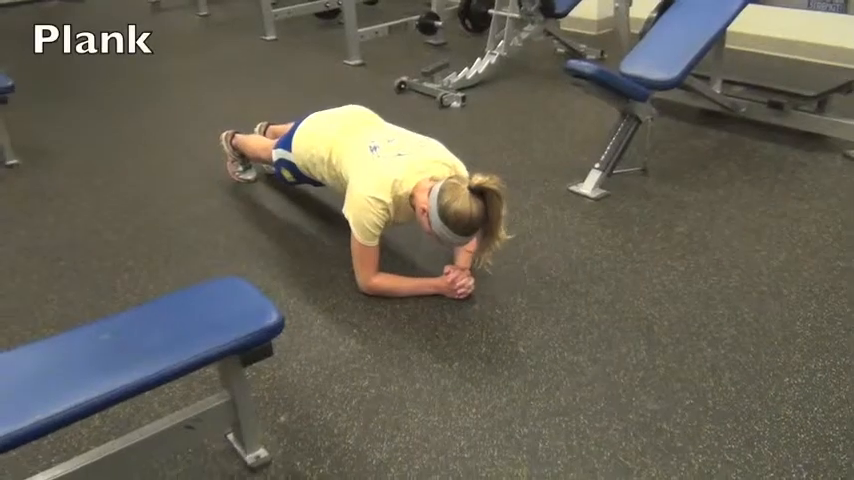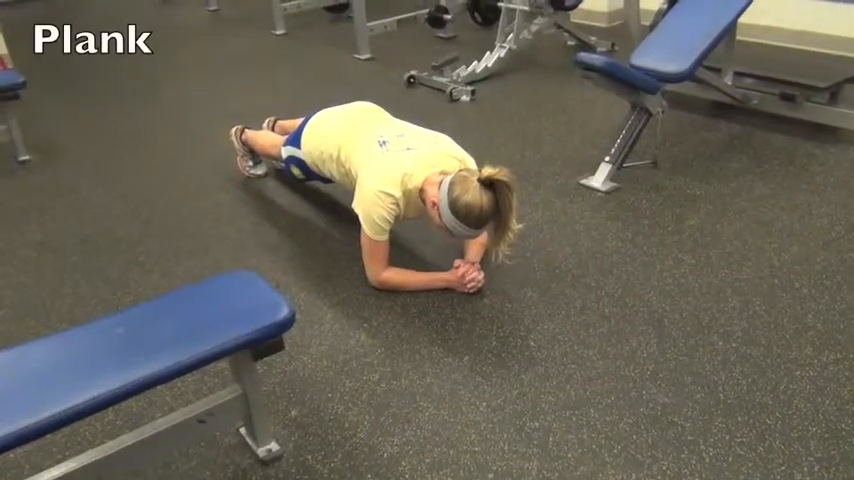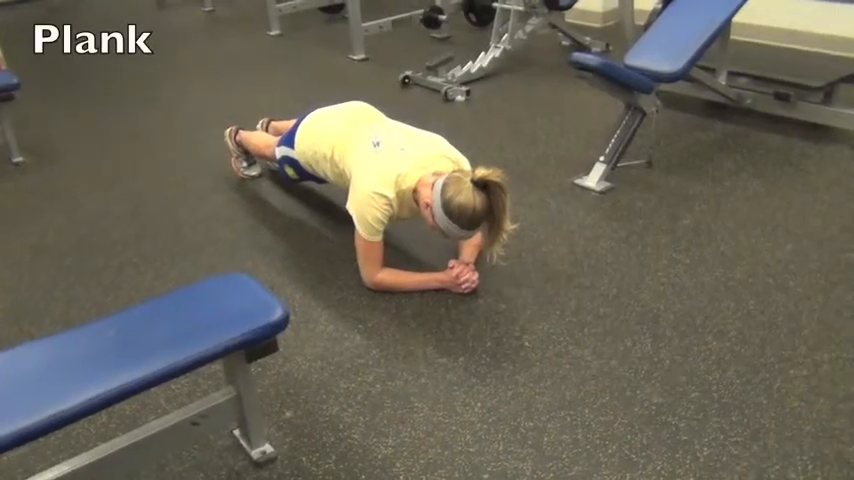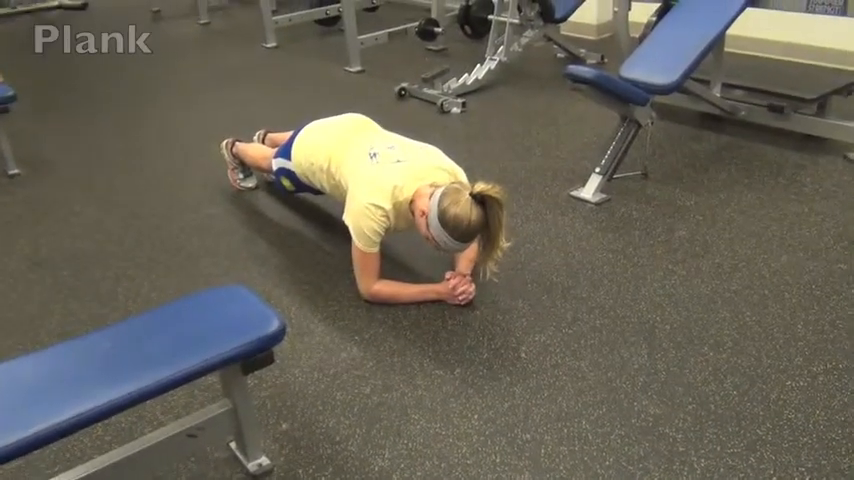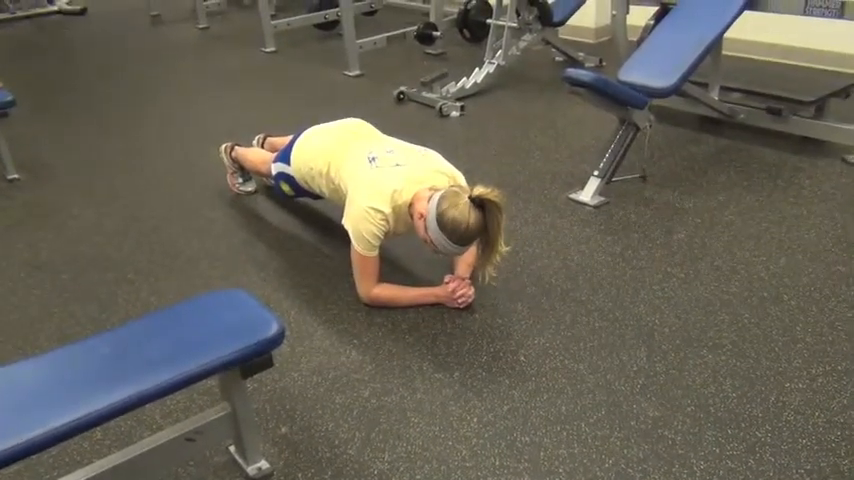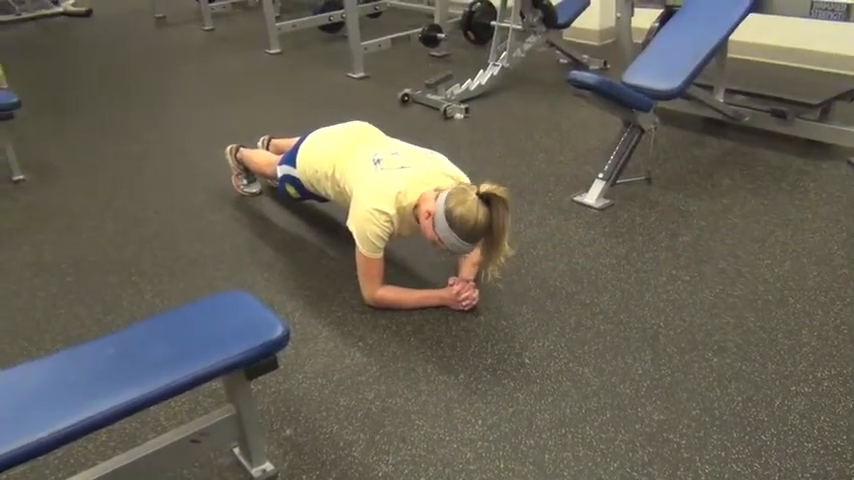
dt=0.7s
person 1, frame 1
left shoulder: (454, 173)
right shoulder: (373, 197)
left elbow: (468, 231)
right elbow: (368, 281)
left wrist: (462, 269)
right wrist: (439, 286)
left hip: (354, 121)
right hip: (310, 142)
right knee: (274, 153)
left ankle: (268, 130)
right ankle: (235, 142)
person 1, frame 2
left shoulder: (462, 166)
right shoulder: (382, 193)
left elbow: (478, 229)
right elbow: (377, 276)
left wrist: (472, 263)
right wrist: (449, 280)
left hip: (363, 117)
right hip: (319, 139)
right knee: (283, 151)
left ankle: (276, 125)
right ankle: (244, 137)
person 1, frame 3
left shoulder: (457, 168)
right shoulder: (377, 194)
left elbow: (472, 230)
right elbow: (372, 277)
left wrist: (466, 264)
right wrist: (444, 280)
left hip: (356, 118)
right hip: (313, 138)
right knee: (276, 152)
left ankle: (269, 126)
right ankle: (239, 138)
person 1, frame 4
left shoulder: (453, 178)
right shoulder: (374, 205)
left elbow: (468, 238)
right elbow: (369, 288)
left wrist: (463, 275)
right wrist: (441, 291)
left hip: (353, 129)
right hip: (311, 149)
right knee: (273, 164)
left ankle: (266, 138)
right ankle: (235, 150)
person 1, frame 5
left shoulder: (452, 183)
right shoulder: (374, 209)
left elbow: (467, 241)
right elbow: (368, 292)
left wrist: (462, 278)
right wrist: (440, 295)
left hip: (352, 135)
right hip: (310, 155)
right knee: (273, 169)
left ankle: (266, 142)
right ankle: (235, 154)
person 1, frame 6
left shoulder: (457, 185)
right shoulder: (378, 210)
left elbow: (473, 242)
right elbow: (372, 293)
left wrist: (467, 281)
right wrist: (444, 296)
left hip: (357, 137)
right hip: (315, 158)
right knee: (278, 170)
left ankle: (271, 143)
right ankle: (240, 155)
